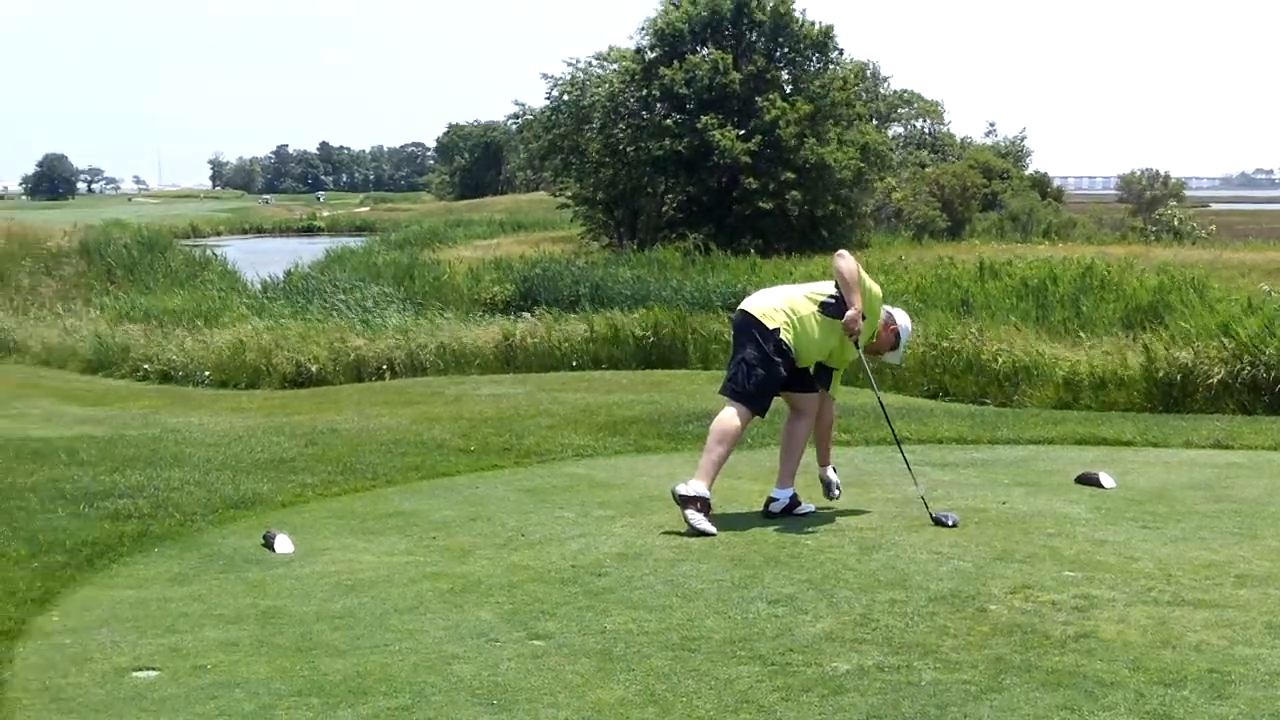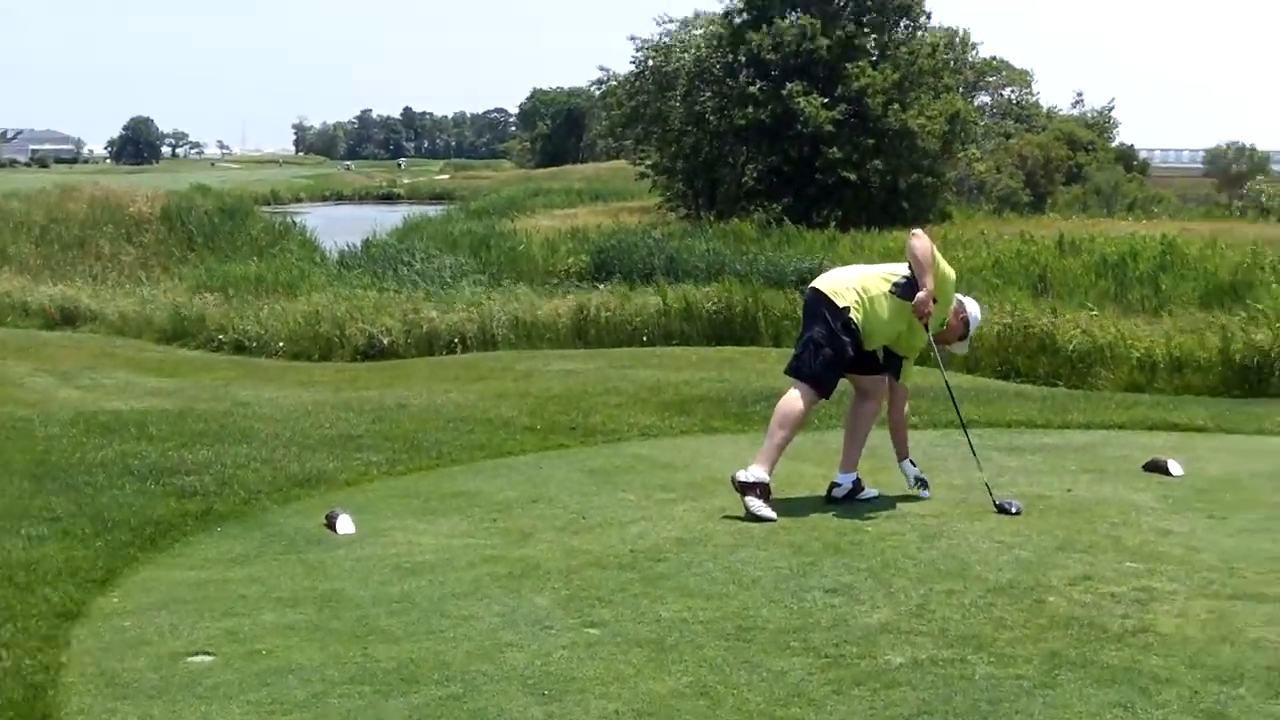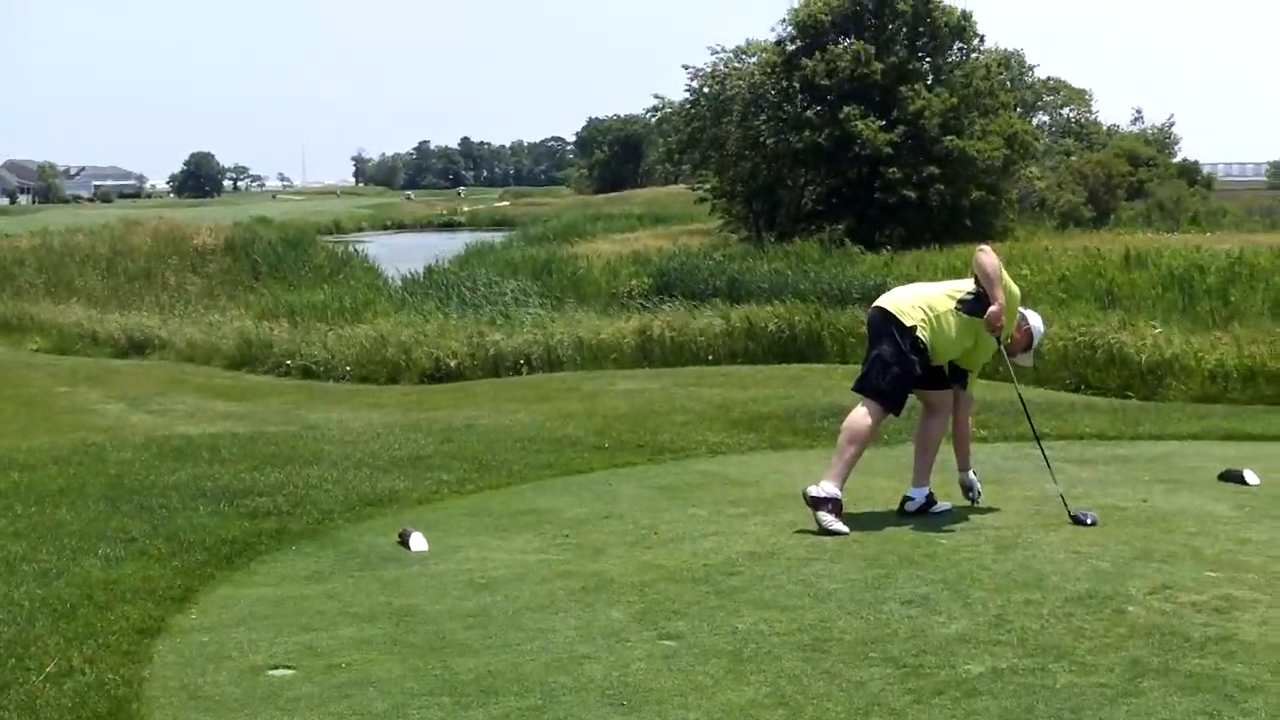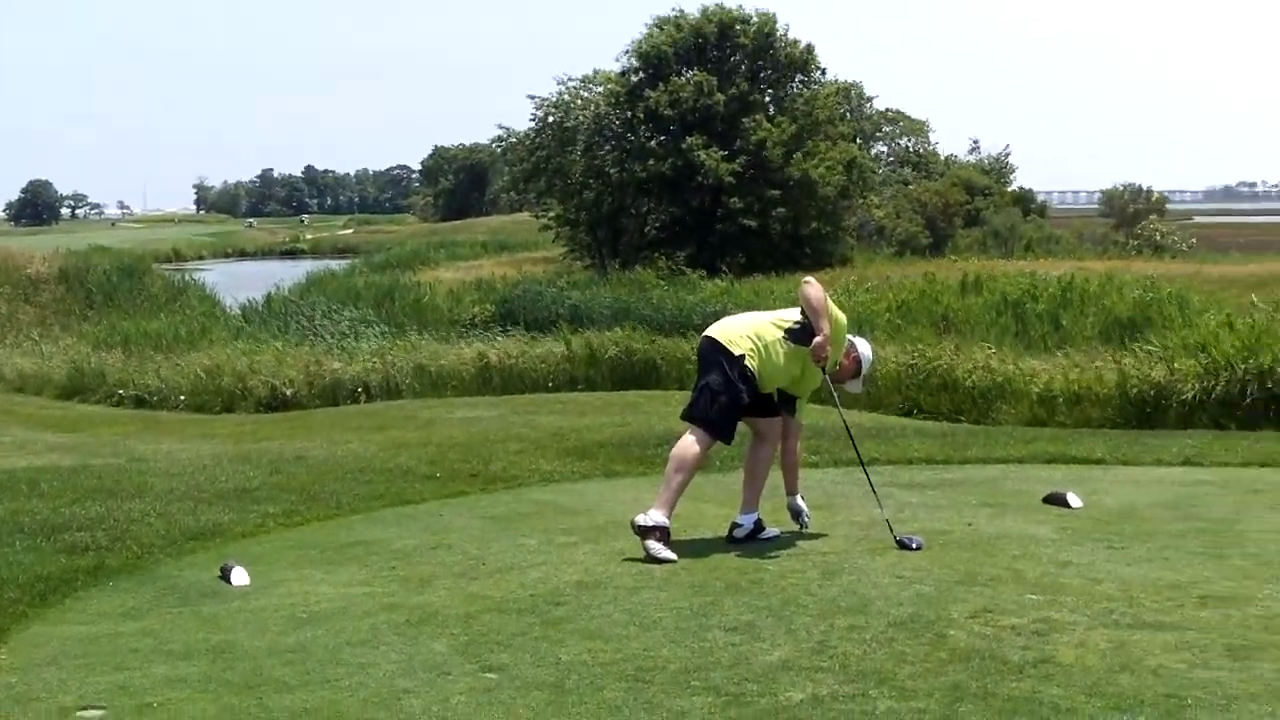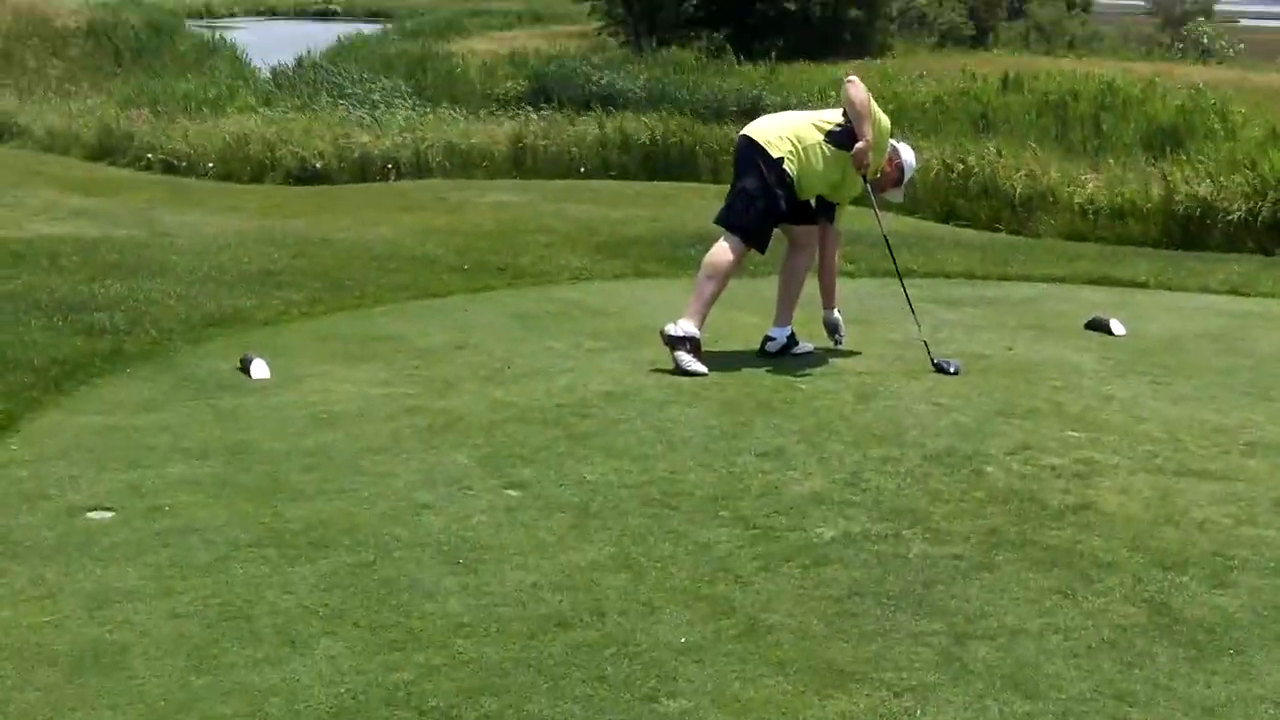
dt=1s
person 1, frame 1
left shoulder: (842, 352)
right shoulder: (872, 299)
left elbow: (824, 409)
right elbow: (842, 257)
left wrist: (825, 468)
right wrist: (855, 309)
right hip: (766, 320)
left knee: (807, 405)
right knee: (742, 407)
left ankle: (782, 497)
right ankle: (695, 493)
person 1, frame 2
left shoulder: (912, 341)
right shoulder: (943, 281)
left elbow: (897, 402)
right elbow: (917, 237)
left wrist: (905, 461)
right wrist: (924, 290)
right hip: (836, 300)
left knee: (874, 389)
right knee: (808, 390)
left ankle: (845, 482)
right ankle: (755, 477)
person 1, frame 3
left shoulder: (978, 349)
right shoulder: (1011, 296)
left elbow: (960, 412)
right elbow: (983, 252)
left wrist: (965, 471)
right wrist: (998, 304)
right hip: (902, 318)
left knee: (942, 403)
right knee: (876, 406)
left ankle: (917, 496)
right ankle: (827, 493)
person 1, frame 4
left shoulder: (808, 376)
right shoulder: (838, 326)
left elbow: (789, 440)
right elbow: (808, 284)
left wrist: (793, 497)
right wrist: (823, 335)
right hip: (731, 347)
left knee: (770, 431)
right knee: (703, 434)
left ankle: (746, 522)
right ankle: (655, 520)
person 1, frame 5
left shoulder: (847, 184)
right shoulder: (881, 130)
left elbow: (827, 250)
right elbow: (852, 83)
left wrist: (830, 310)
right wrist: (865, 140)
right hip: (770, 148)
left knee: (806, 241)
right knee: (738, 241)
left ankle: (779, 336)
right ankle: (685, 331)
